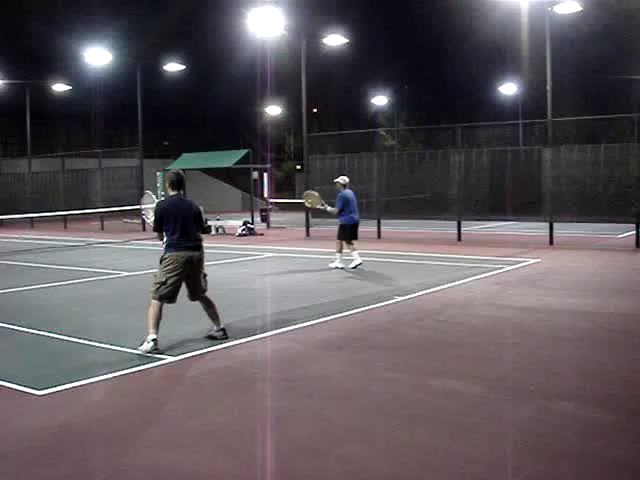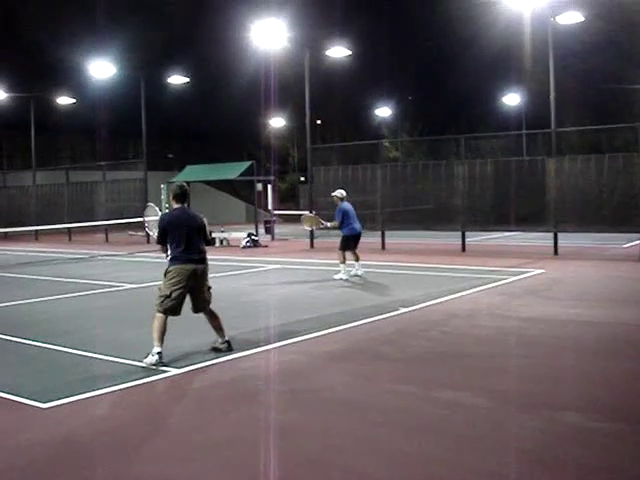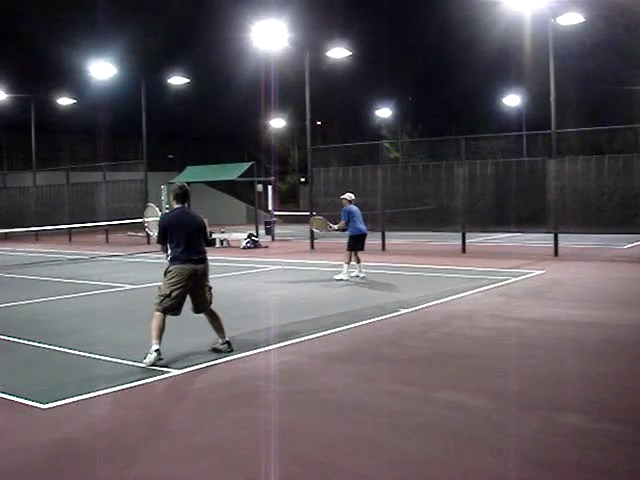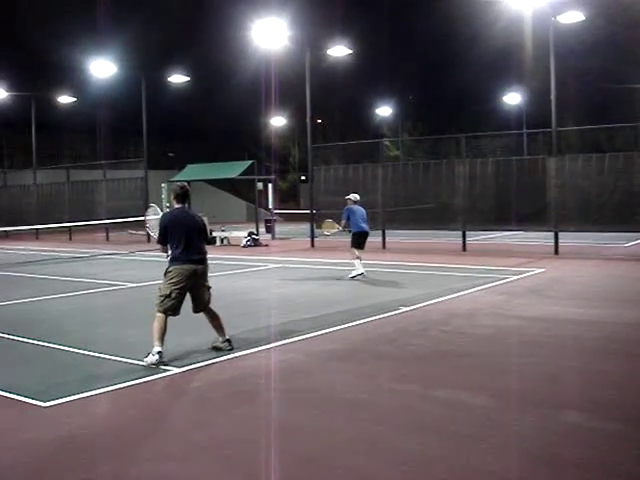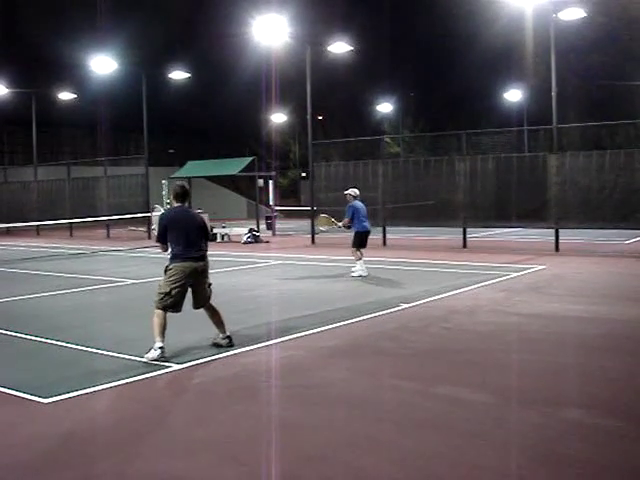
dt=0.4s
person 1, frame 1
left shoulder: (162, 205)
right shoulder: (193, 206)
left elbow: (160, 235)
right elbow: (202, 231)
left hip: (175, 254)
right hip: (196, 253)
left knee: (157, 298)
right knee: (201, 295)
left ankle: (152, 339)
right ankle: (219, 329)
person 1, frame 2
left shoulder: (166, 218)
right shoulder: (197, 219)
left elbow: (163, 249)
right elbow: (205, 244)
left hip: (179, 267)
right hip: (200, 265)
left knee: (162, 311)
right knee: (205, 308)
left ankle: (157, 352)
right ankle: (223, 341)
person 1, frame 3
left shoulder: (166, 218)
right shoulder: (198, 219)
left elbow: (164, 248)
right elbow: (205, 244)
left hip: (179, 267)
right hip: (200, 266)
left knee: (160, 310)
right knee: (206, 308)
left ankle: (155, 350)
right ankle: (224, 342)
person 1, frame 4
left shoulder: (166, 218)
right shoulder: (198, 219)
left elbow: (164, 248)
left hip: (179, 267)
right hip: (200, 266)
left knee: (162, 311)
right knee: (205, 307)
left ankle: (157, 351)
right ankle: (224, 340)
person 1, frame 5
left shoulder: (166, 217)
right shoulder: (198, 217)
left elbow: (163, 246)
right elbow: (206, 243)
left hip: (180, 266)
right hip: (201, 264)
left knee: (160, 308)
right knee: (205, 303)
left ankle: (158, 346)
right ankle: (224, 336)
